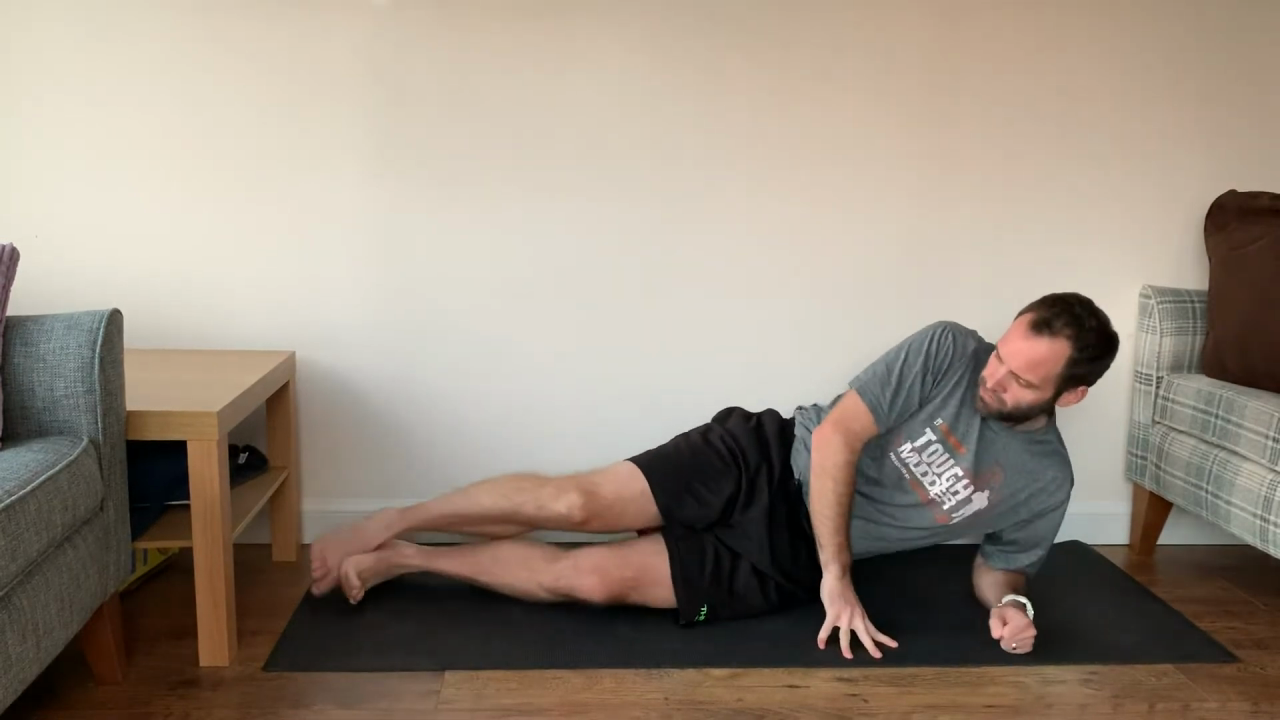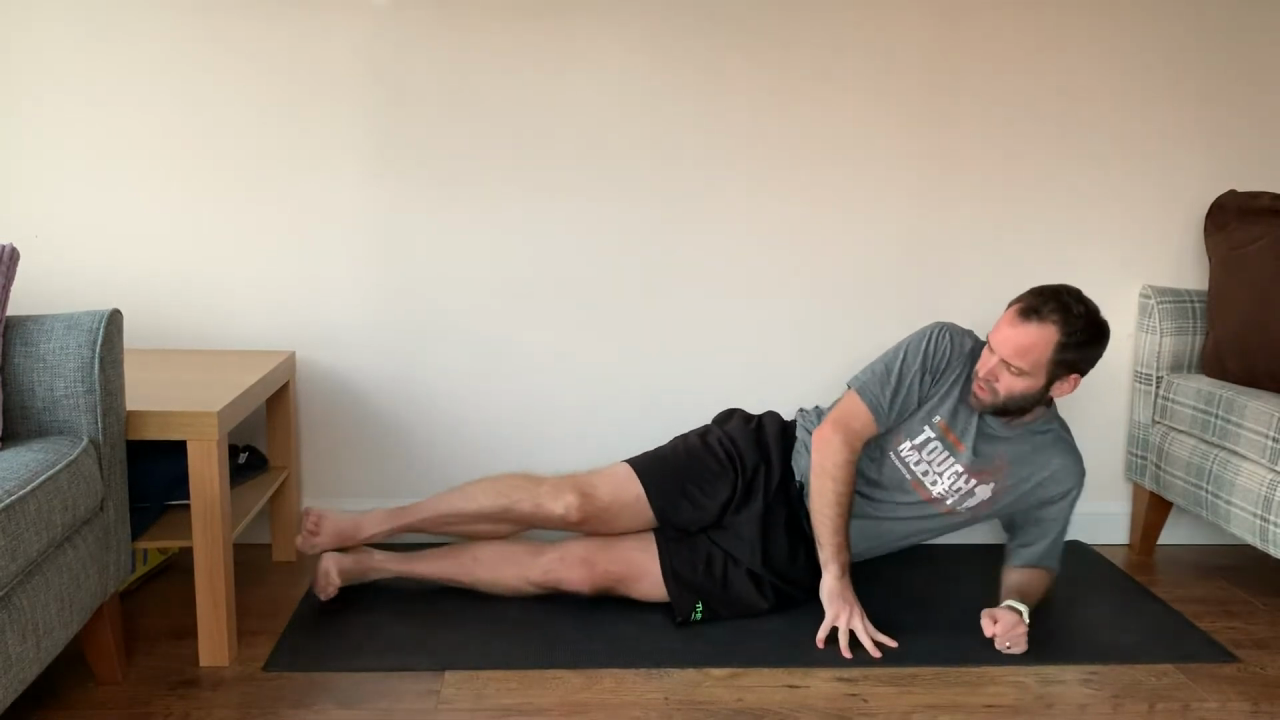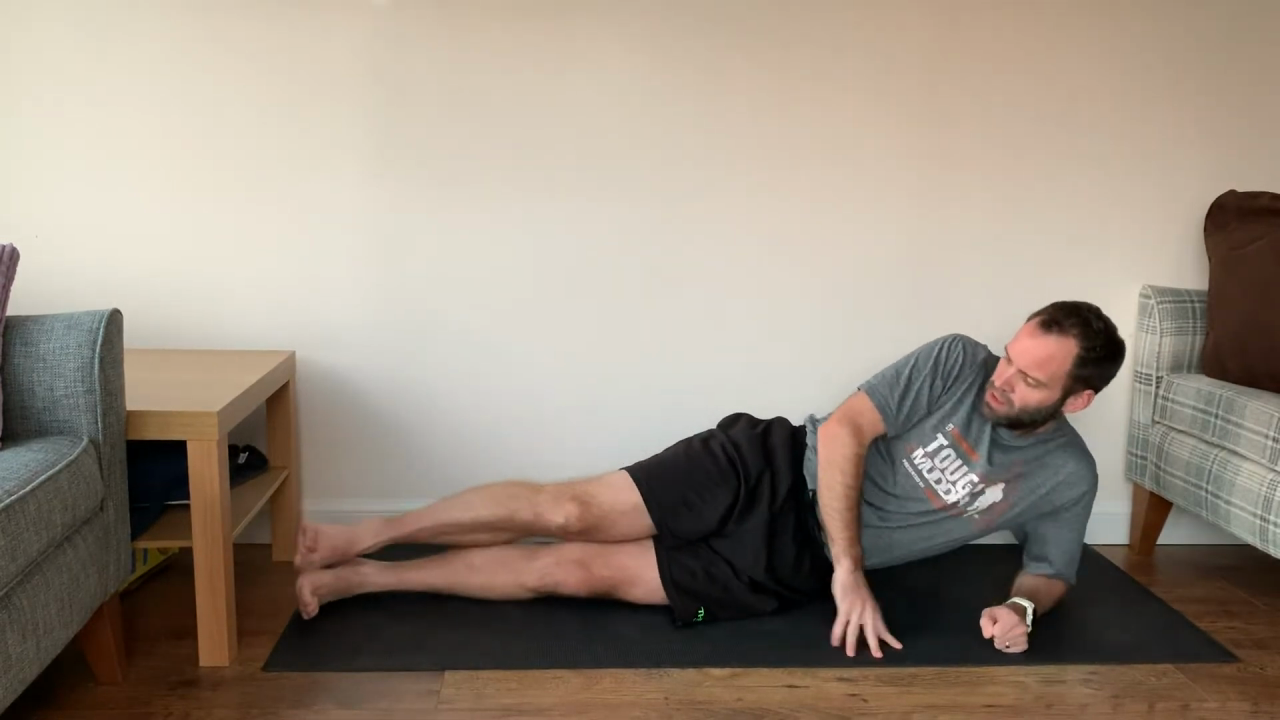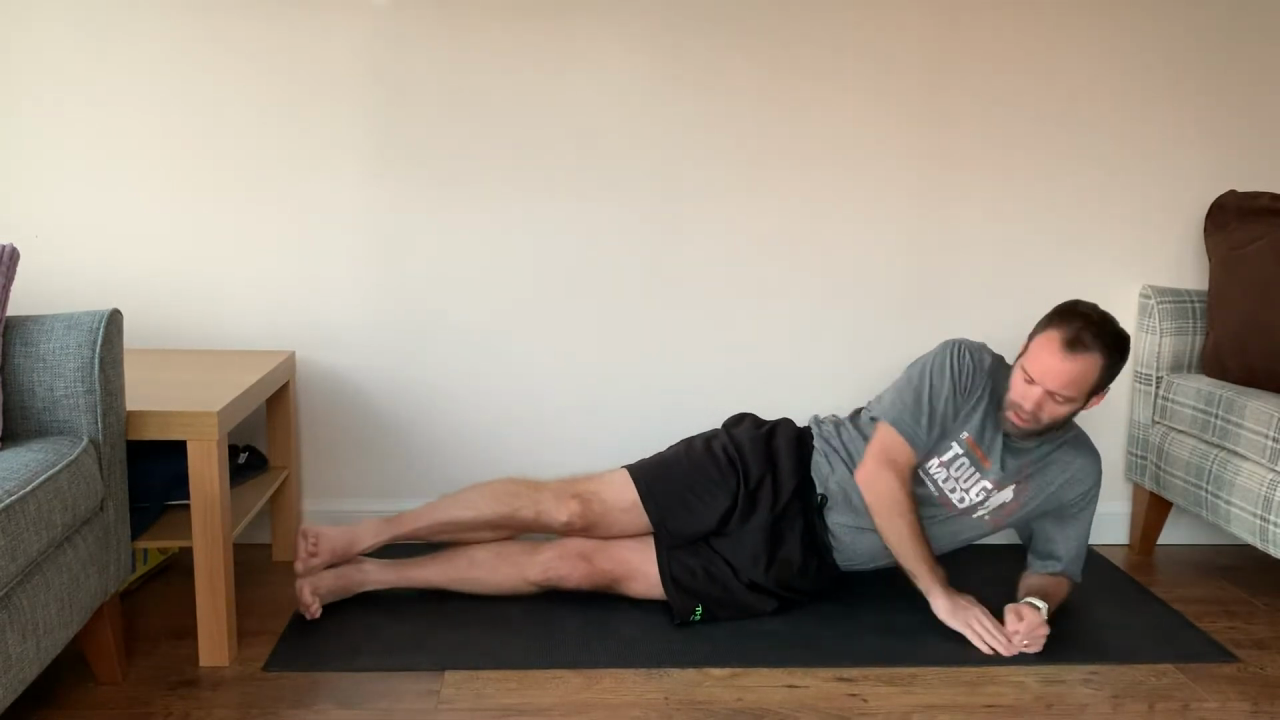
dt=0.2s
person 1, frame 1
left shoulder: (1046, 480)
right shoulder: (947, 349)
left elbow: (1000, 563)
right elbow: (834, 438)
left wrist: (1011, 605)
right wrist: (837, 580)
left hip: (784, 555)
right hip: (766, 461)
left knee: (594, 578)
right knee: (577, 500)
left ankle: (403, 562)
right ankle: (380, 528)
person 1, frame 2
left shoulder: (1053, 470)
right shoulder: (943, 349)
left elbow: (1034, 561)
right elbow: (838, 434)
left wrist: (1016, 606)
right wrist: (836, 578)
left hip: (777, 562)
right hip: (764, 463)
left knee: (580, 568)
right knee: (572, 502)
left ankle: (371, 567)
right ankle: (366, 525)
person 1, frame 3
left shoulder: (1067, 475)
right shoulder: (956, 361)
left elbow: (1052, 570)
right elbow: (841, 429)
left wrist: (1022, 607)
right wrist: (854, 576)
left hip: (789, 564)
right hip: (770, 469)
left knee: (574, 571)
right knee: (569, 511)
left ankle: (363, 579)
right ankle: (361, 537)
person 1, frame 4
left shoulder: (1075, 472)
right shoulder: (961, 365)
left elbow: (1054, 566)
right elbow: (876, 471)
left wrist: (1032, 605)
right wrist: (946, 599)
left hip: (794, 561)
right hip: (774, 470)
left knee: (577, 564)
right knee: (568, 507)
left ankle: (363, 578)
right ankle: (362, 537)
